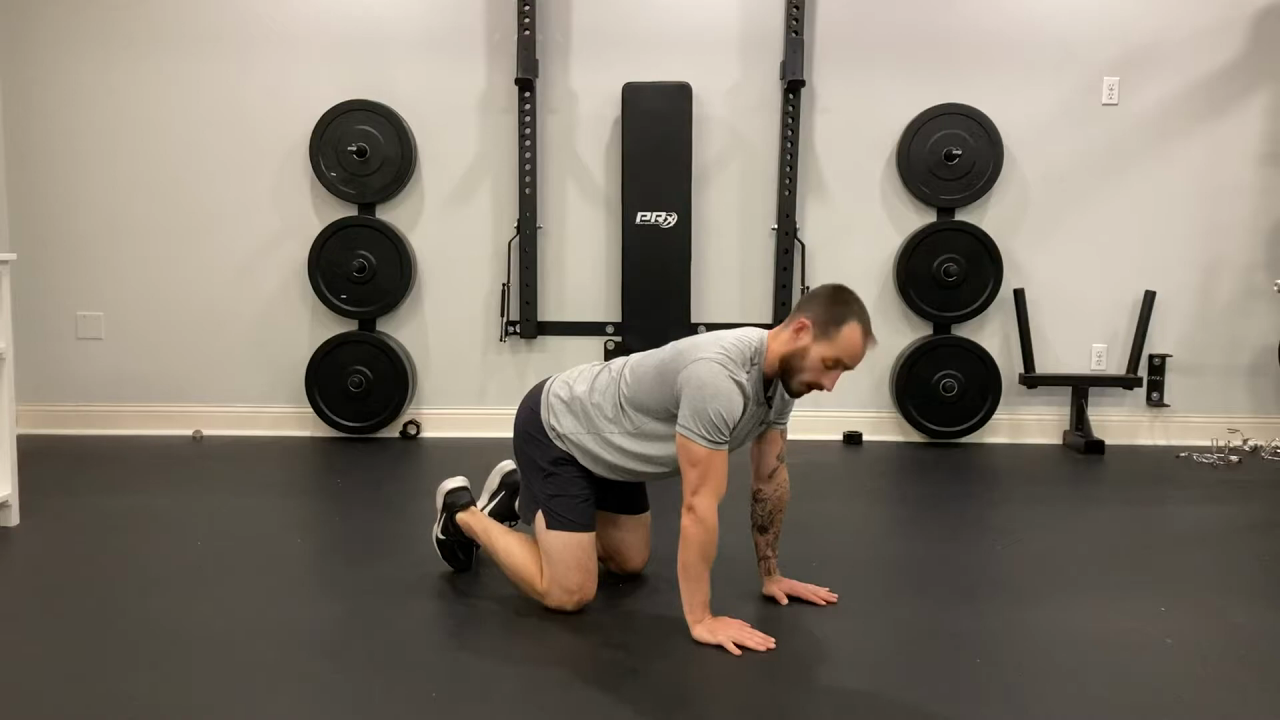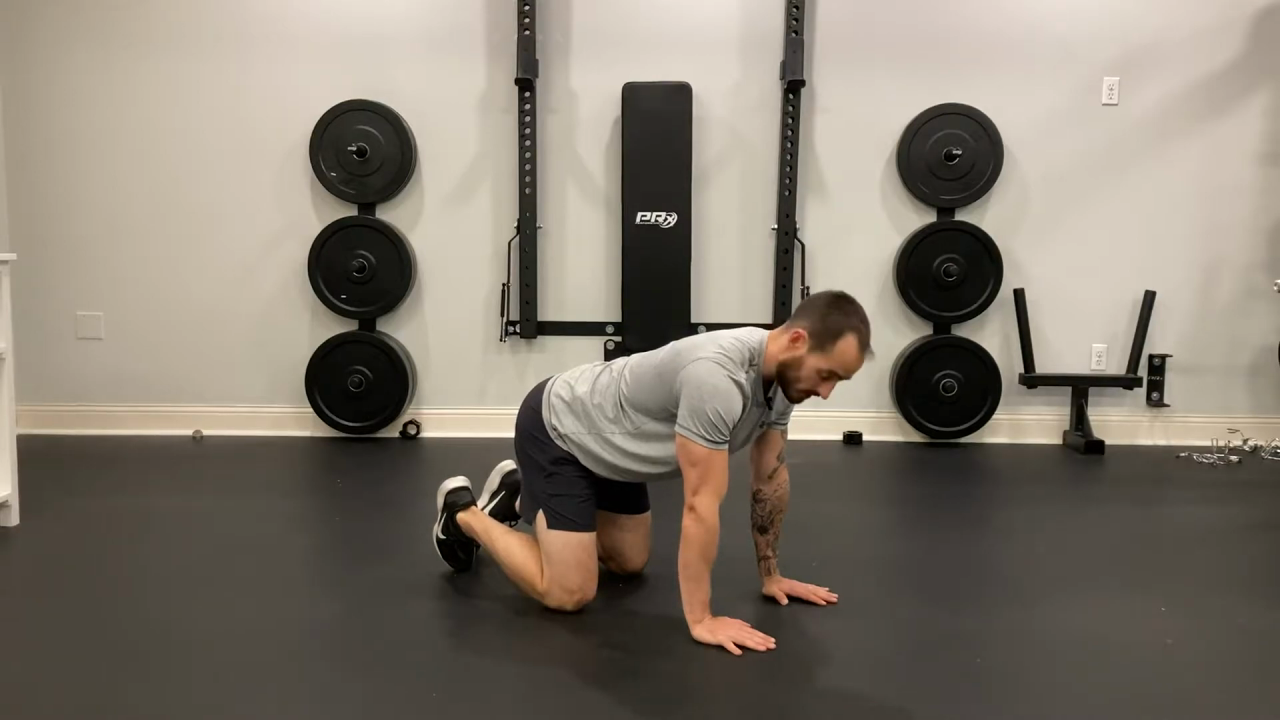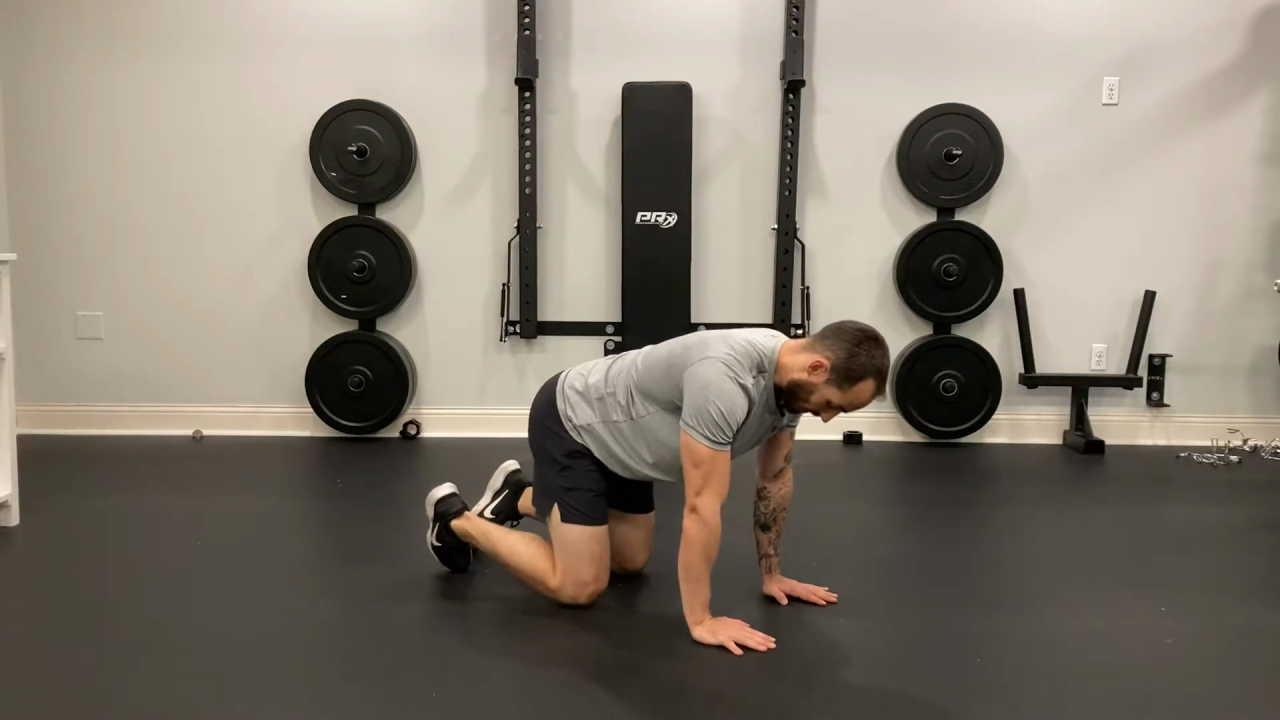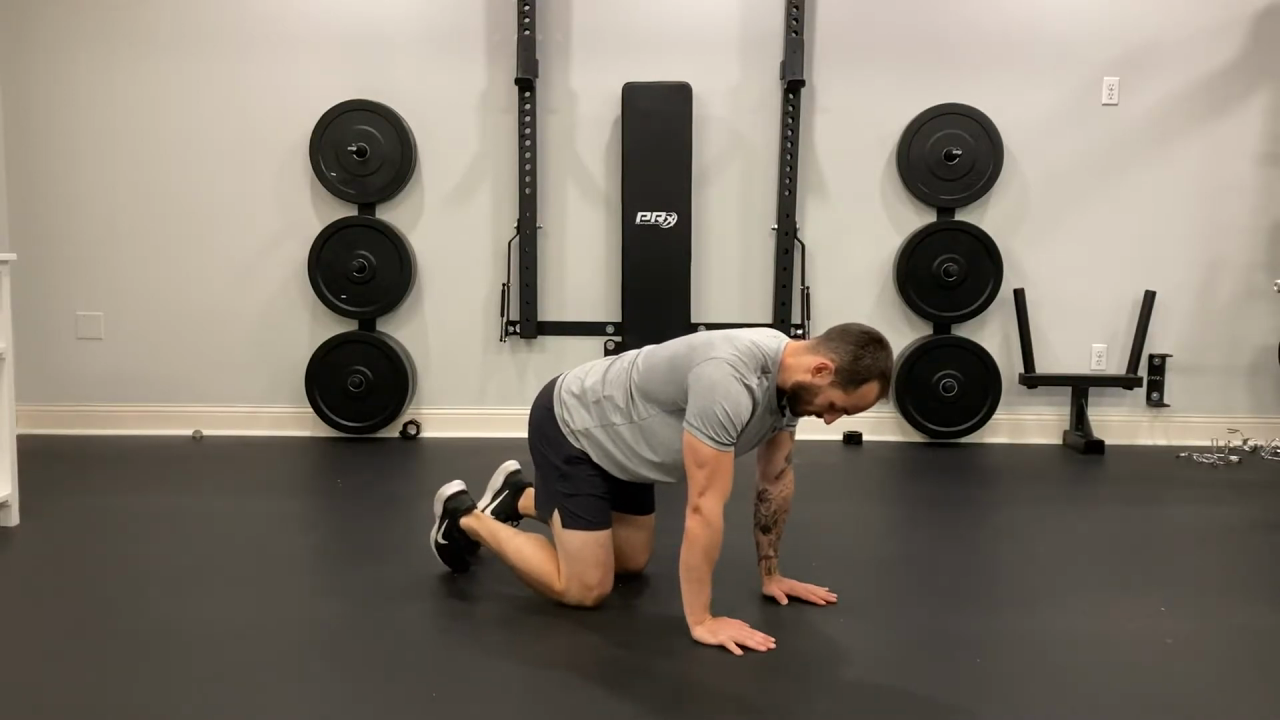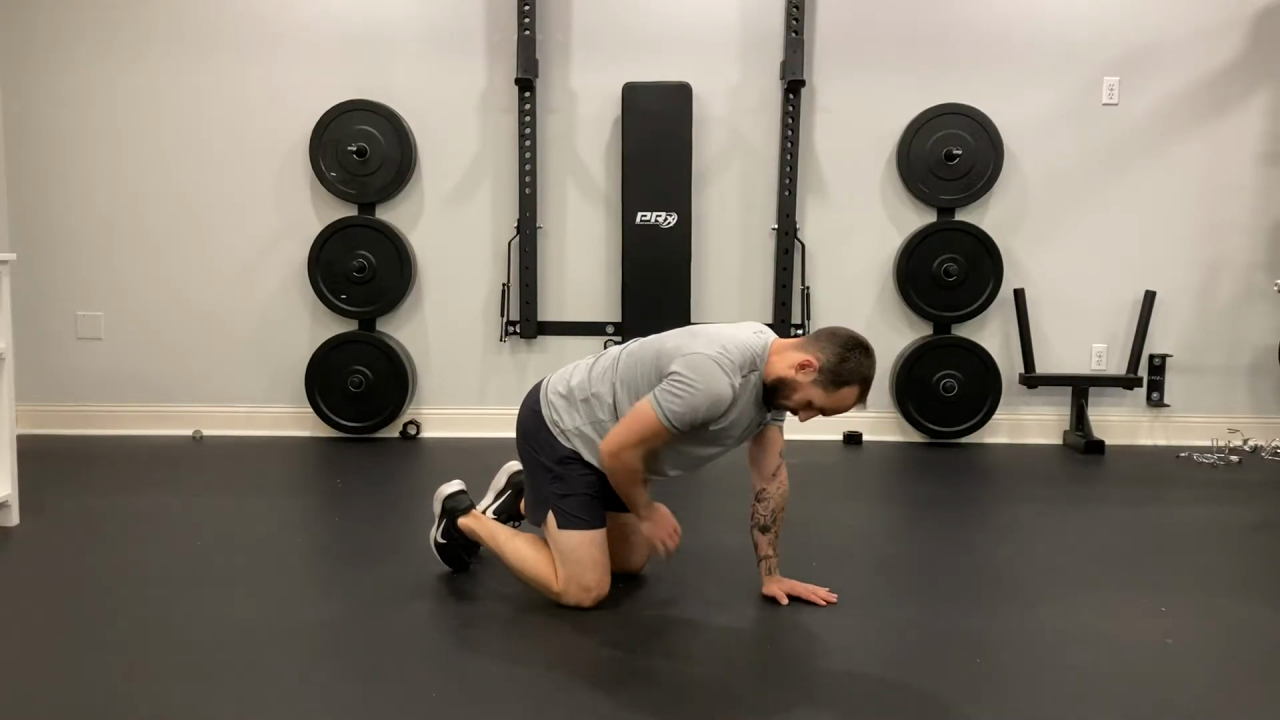
dt=1s
person 1, frame 1
left shoulder: (783, 373)
right shoulder: (718, 376)
left elbow: (770, 478)
right elbow: (699, 505)
left wrist: (770, 574)
right wrist: (700, 619)
left hip: (604, 438)
right hip: (554, 428)
left knee: (629, 563)
right knee: (569, 594)
left ankle: (519, 494)
right ankle: (462, 513)
person 1, frame 2
left shoulder: (781, 374)
right shoulder: (717, 377)
left elbow: (770, 478)
right elbow: (701, 507)
left wrist: (770, 575)
right wrist: (700, 620)
left hip: (604, 439)
right hip: (556, 429)
left knee: (629, 562)
right knee: (569, 594)
left ankle: (518, 496)
right ankle: (463, 513)
person 1, frame 3
left shoulder: (789, 373)
right shoulder: (725, 379)
left elbow: (775, 478)
right elbow: (702, 507)
left wrist: (771, 573)
right wrist: (701, 620)
left hip: (614, 432)
right hip: (570, 422)
left knee: (630, 562)
right knee: (579, 586)
left ankle: (518, 496)
right ankle: (455, 518)
person 1, frame 4
left shoulder: (788, 372)
right shoulder: (729, 380)
left elbow: (776, 479)
right elbow: (704, 507)
left wrist: (770, 574)
right wrist: (700, 620)
left hip: (616, 435)
right hip: (570, 426)
left knee: (631, 562)
right knee: (585, 588)
left ankle: (518, 495)
right ankle: (464, 517)
person 1, frame 5
left shoulder: (774, 369)
right shoulder: (714, 377)
left elbow: (769, 476)
right elbow: (617, 450)
left wrist: (770, 573)
right wrist: (645, 515)
left hip: (604, 432)
right hip: (559, 425)
left knee: (632, 561)
right knee: (584, 589)
left ankle: (521, 496)
right ankle: (464, 517)
